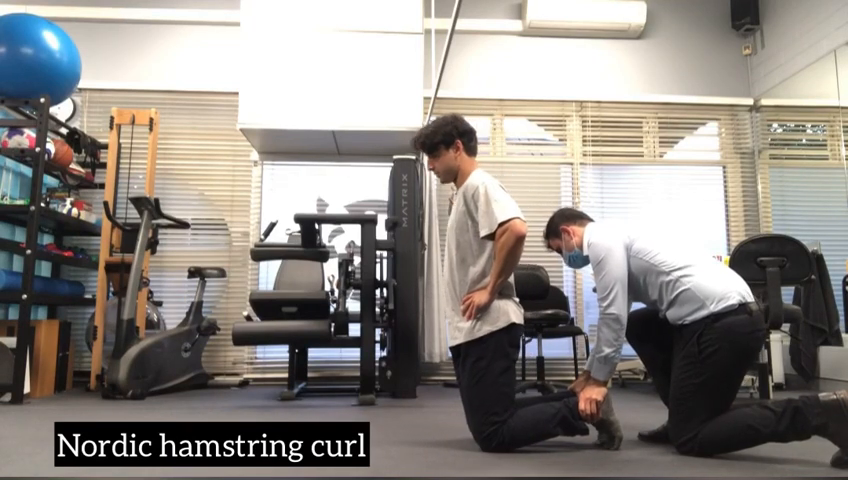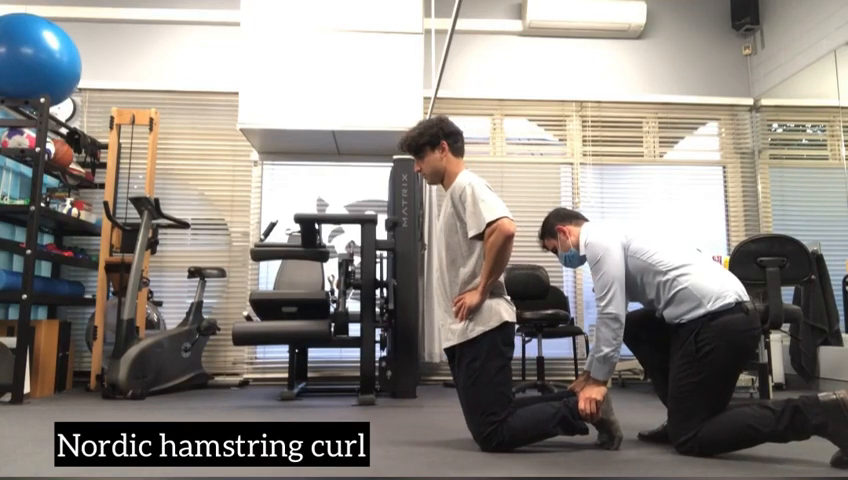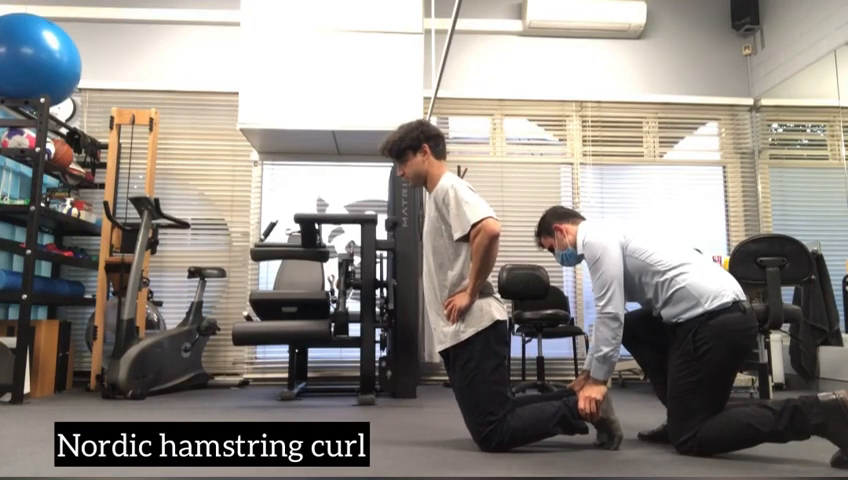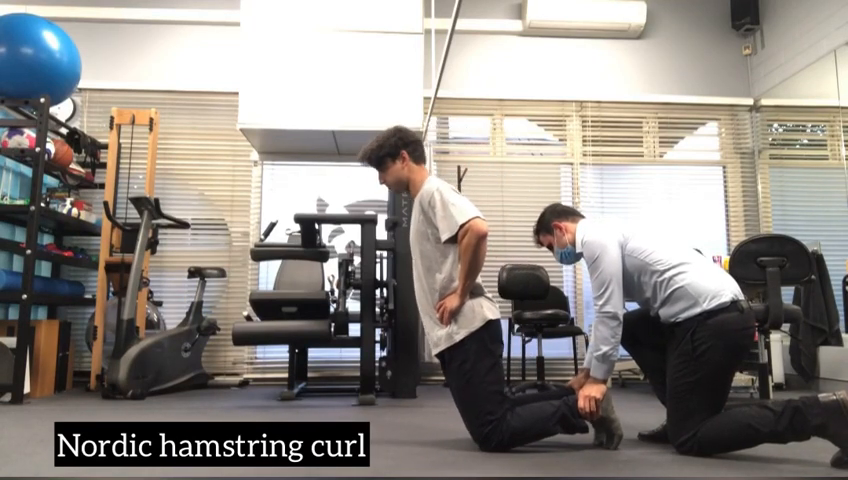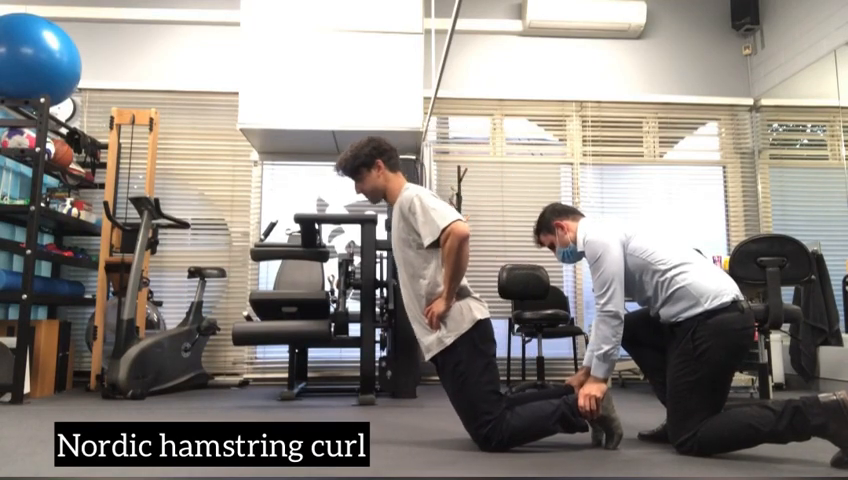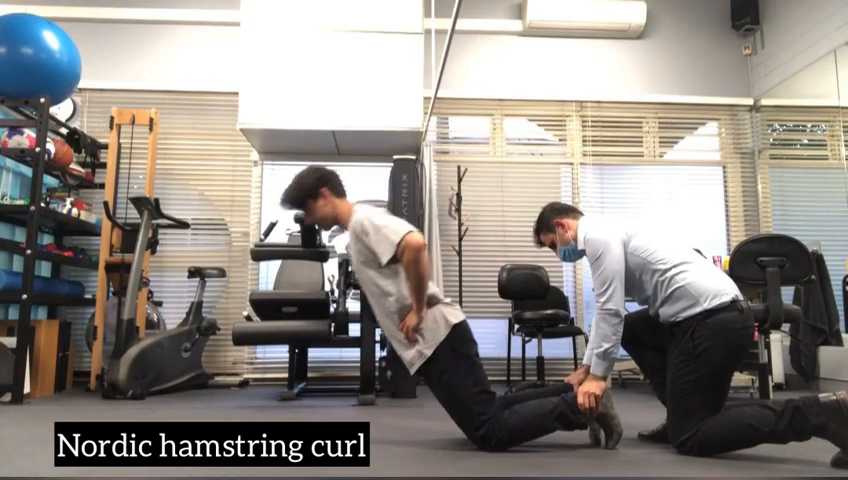
dt=0.5s
person 1, frame 1
left shoulder: (479, 186)
right shoulder: (465, 192)
left elbow: (515, 230)
left wrist: (491, 290)
left hip: (487, 325)
right hip: (472, 328)
left knee: (493, 434)
right knee: (490, 420)
right ankle: (576, 401)
person 1, frame 2
left shoulder: (466, 186)
right shoulder: (454, 193)
left elbow: (504, 229)
left wrist: (482, 290)
left hip: (481, 325)
right hip: (465, 328)
left knee: (493, 434)
right knee: (491, 422)
left ankle: (582, 408)
right ankle: (577, 402)
person 1, frame 3
left shoulder: (449, 189)
right shoulder: (439, 196)
left elbow: (489, 230)
left wrist: (471, 292)
left hip: (473, 326)
right hip: (460, 330)
left knee: (493, 434)
right knee: (491, 419)
right ankle: (577, 401)
person 1, frame 4
left shoulder: (433, 192)
right shoulder: (423, 200)
left elbow: (477, 230)
left wrist: (461, 293)
left hip: (467, 327)
right hip: (454, 331)
left knee: (493, 433)
right knee: (493, 418)
right ankle: (578, 400)
person 1, frame 5
left shoulder: (412, 198)
right shoulder: (402, 207)
left elbow: (459, 233)
left wrist: (447, 297)
left hip: (457, 328)
right hip: (446, 333)
left knee: (491, 432)
right knee: (491, 417)
left ankle: (582, 405)
right ankle: (577, 397)
person 1, frame 6
left shoulder: (364, 222)
right shoulder: (359, 228)
left elbow: (414, 244)
left wrist: (417, 310)
left hip: (437, 337)
right hip: (434, 340)
left knee: (490, 431)
right knee: (487, 419)
left ankle: (578, 403)
right ankle: (576, 396)
person 2, frame 1
left shoulder: (602, 239)
right shoulder: (617, 241)
left elbow: (613, 316)
right elbow: (618, 318)
left wrist: (598, 380)
right wrist: (588, 372)
left hip: (723, 322)
right hip: (727, 315)
left knee: (690, 438)
right knee: (638, 327)
left ankle: (822, 413)
right ankle: (684, 415)
person 2, frame 2
left shoulder: (599, 239)
right shoulder: (612, 239)
left elbow: (611, 315)
right elbow: (615, 316)
left wrist: (597, 380)
right wrist: (588, 372)
left hip: (718, 323)
right hip: (722, 314)
left knee: (689, 438)
right knee: (633, 327)
left ankle: (822, 413)
right ankle: (682, 416)
person 2, frame 3
left shoulder: (597, 238)
right shoulder: (609, 237)
left elbow: (610, 314)
right elbow: (612, 315)
left wrist: (597, 379)
right wrist: (587, 371)
left hip: (714, 322)
right hip: (716, 314)
left knee: (690, 439)
right knee: (631, 328)
left ankle: (821, 413)
right ankle: (682, 414)
person 2, frame 4
left shoulder: (596, 238)
right shoulder: (607, 237)
left elbow: (608, 313)
right elbow: (610, 313)
left wrist: (597, 378)
right wrist: (586, 370)
left hip: (713, 322)
right hip: (717, 313)
left knee: (689, 438)
right knee: (630, 329)
right ankle: (680, 416)
person 2, frame 5
left shoulder: (598, 237)
right shoulder: (608, 236)
left elbow: (610, 313)
right elbow: (608, 312)
left wrist: (598, 376)
right wrist: (586, 368)
left hip: (712, 321)
right hip: (714, 315)
left knee: (689, 438)
right knee: (630, 331)
right ankle: (682, 414)
person 2, frame 6
left shoulder: (598, 234)
right shoulder: (607, 235)
left elbow: (610, 310)
right elbow: (606, 309)
left wrist: (597, 374)
right wrist: (585, 367)
left hip: (712, 322)
right hip: (714, 314)
left knee: (689, 438)
right knee: (630, 330)
right ankle: (681, 415)
